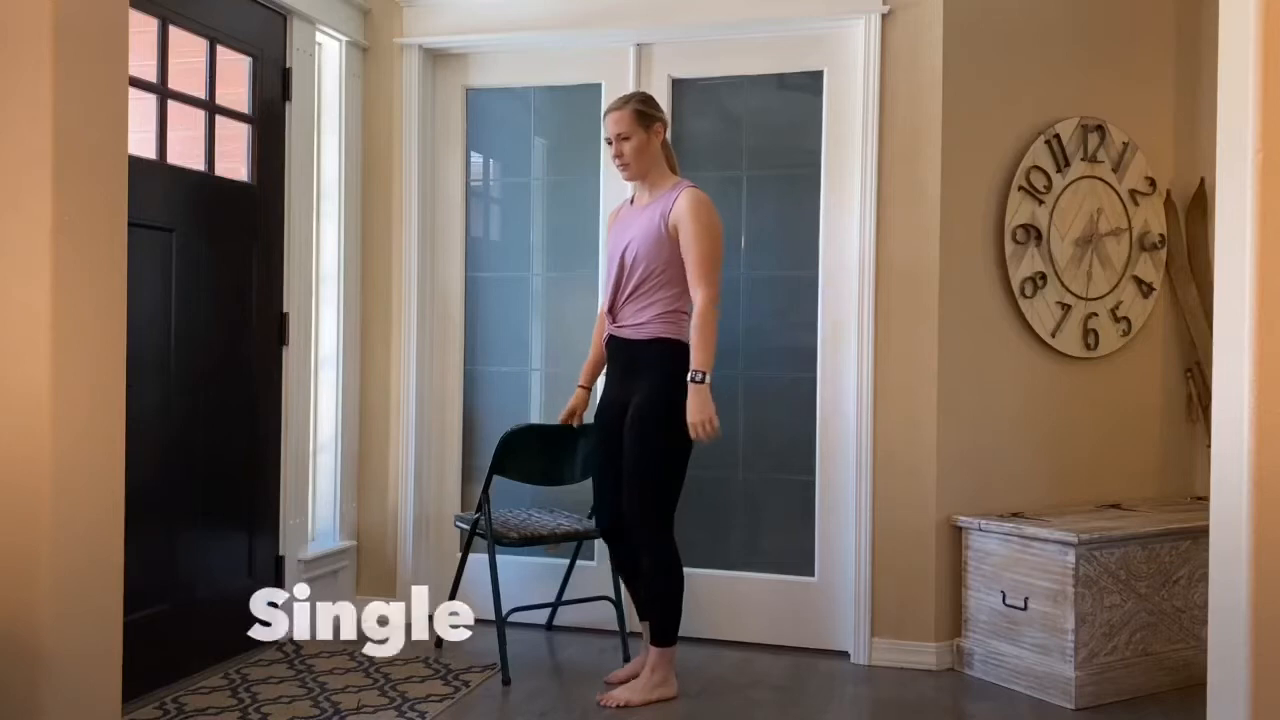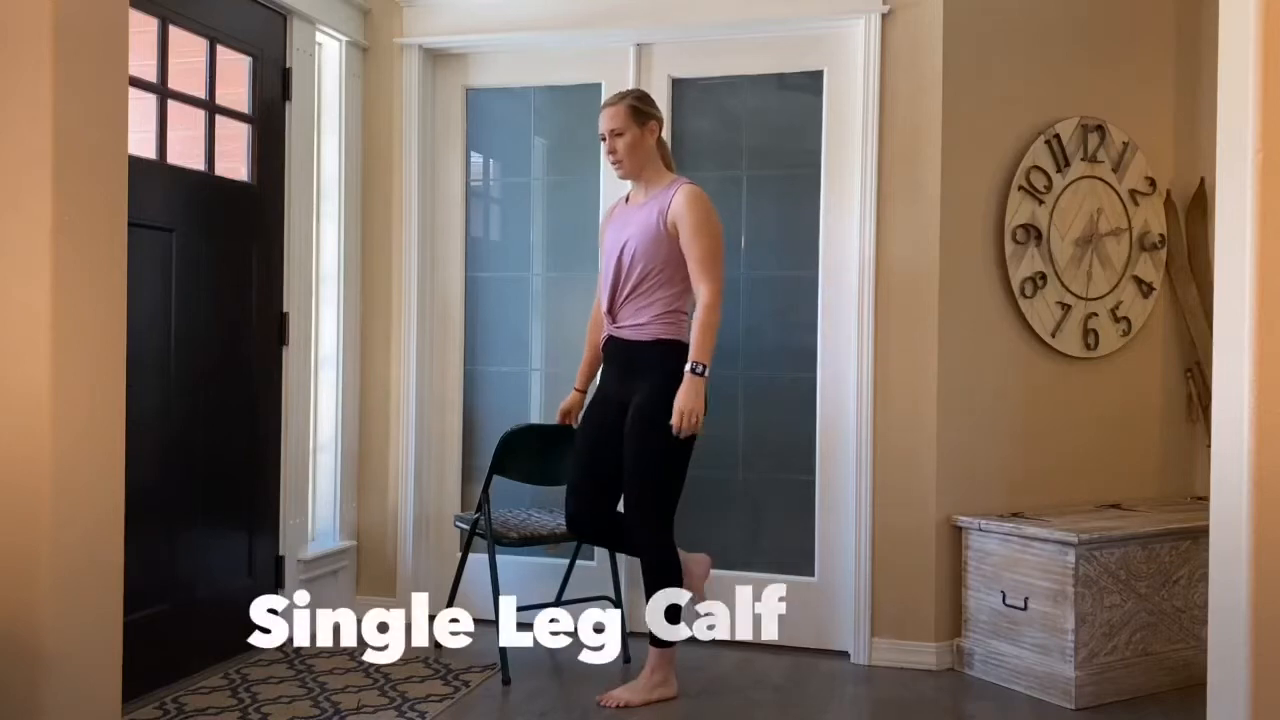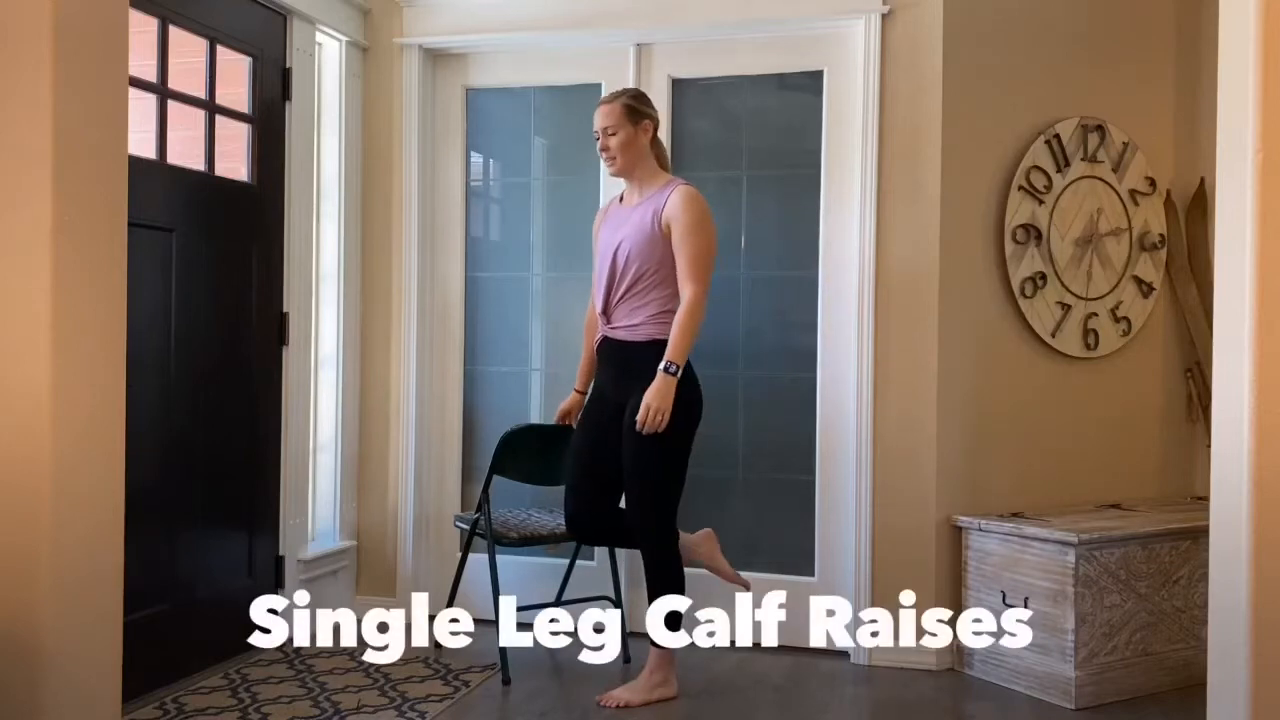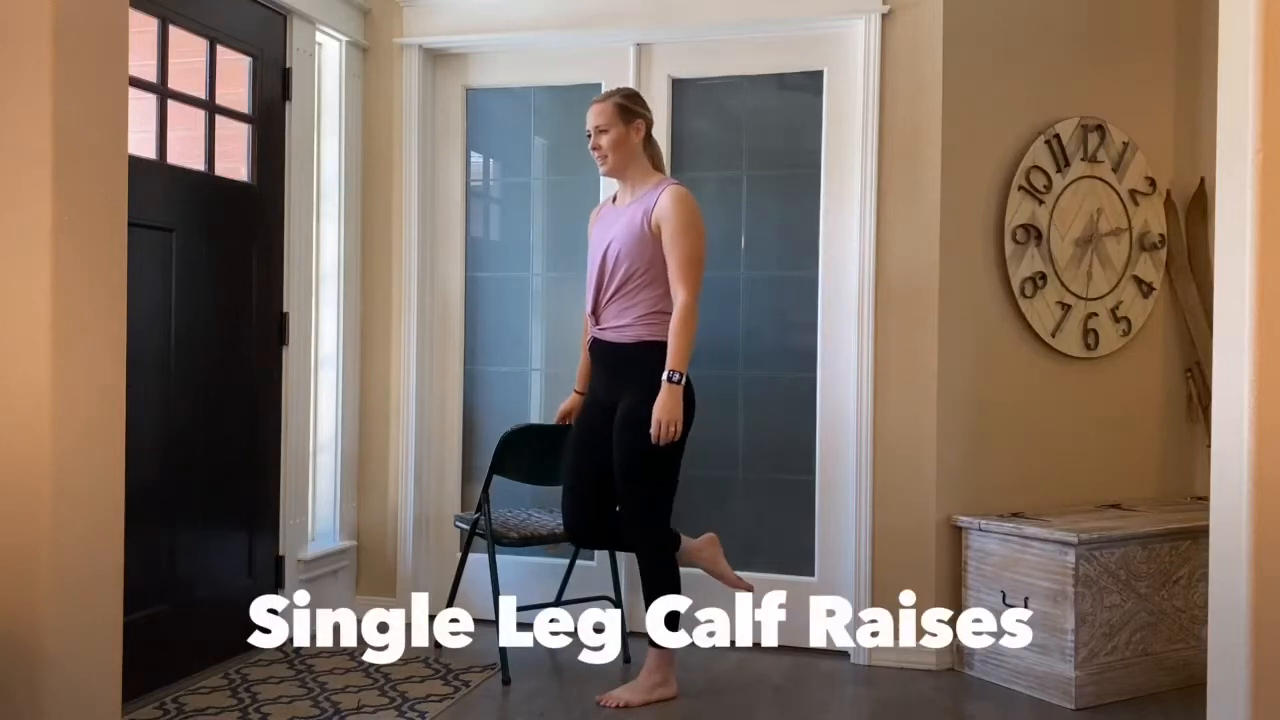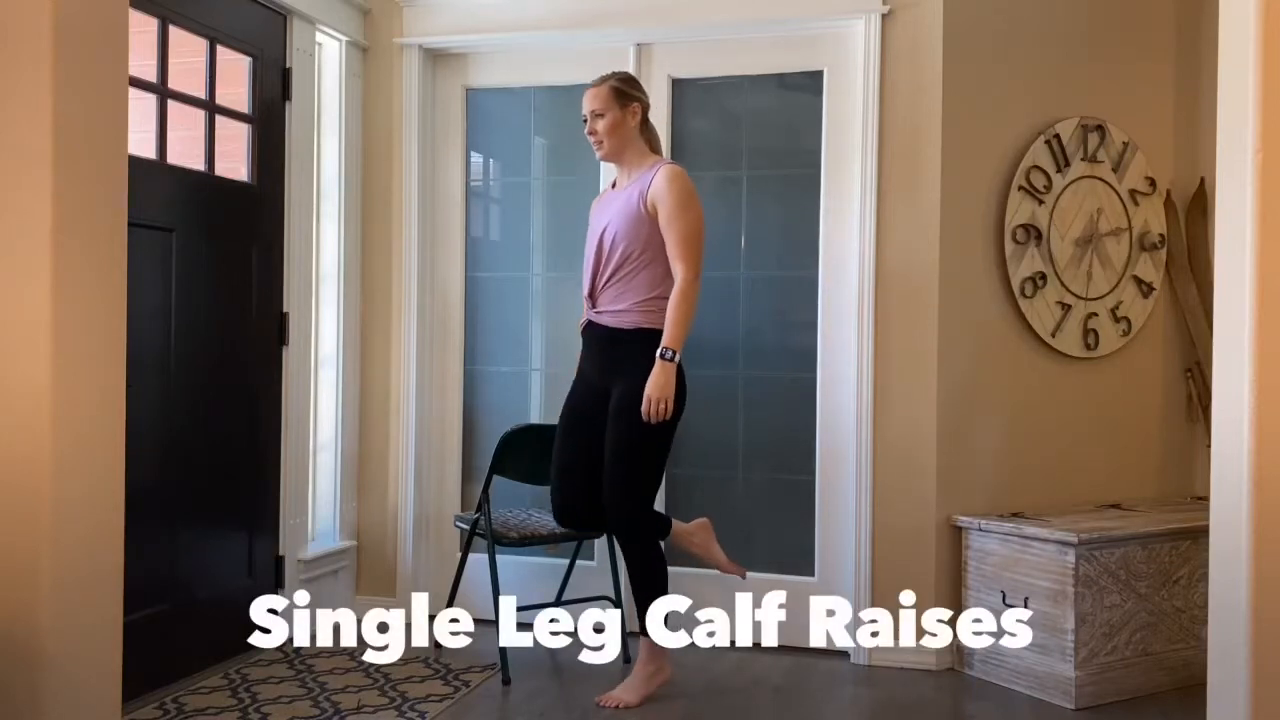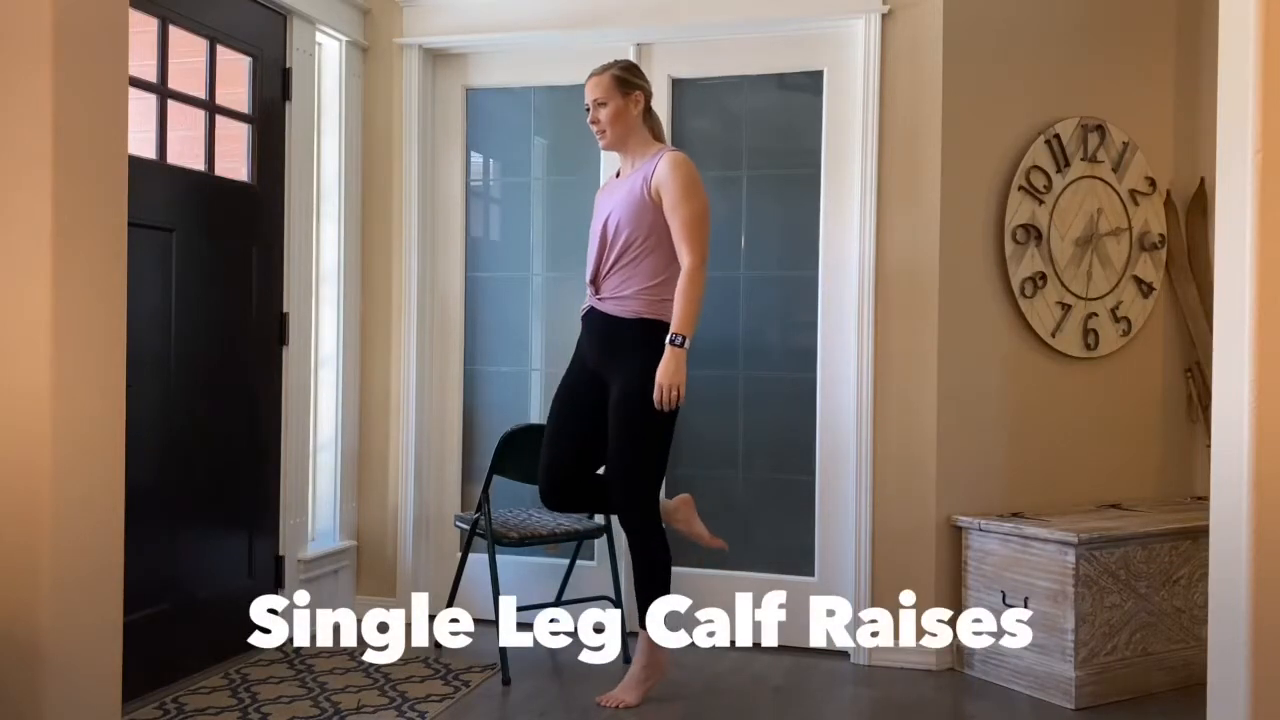
dt=0.3s
person 1, frame 1
left shoulder: (688, 204)
right shoulder: (620, 215)
left elbow: (704, 300)
left wrist: (699, 383)
right wrist: (584, 385)
left hip: (663, 372)
right hip: (621, 374)
left knee: (647, 521)
right knee: (612, 519)
left ankle: (660, 671)
right ankle: (652, 647)
person 1, frame 2
left shoulder: (685, 201)
right shoulder: (614, 214)
left elbow: (708, 296)
left wrist: (695, 378)
right wrist: (580, 386)
left hip: (662, 372)
right hip: (618, 374)
left knee: (648, 520)
right knee: (584, 510)
left ankle: (660, 671)
right ankle: (680, 566)
person 1, frame 3
left shoulder: (682, 202)
right shoulder: (607, 214)
left elbow: (693, 297)
left wrist: (667, 377)
right wrist: (581, 387)
left hip: (657, 375)
right hip: (613, 376)
left knee: (650, 521)
right knee: (584, 514)
left ankle: (661, 672)
right ankle: (692, 546)
person 1, frame 4
left shoulder: (671, 201)
right shoulder: (601, 214)
left elbow: (685, 301)
left wrist: (673, 386)
right wrist: (579, 389)
left hip: (649, 375)
right hip: (607, 377)
left knee: (643, 522)
right knee: (583, 521)
left ankle: (660, 672)
right ankle: (691, 548)
person 1, frame 5
left shoulder: (668, 182)
right shoulder: (603, 199)
left elbow: (685, 280)
left wrist: (666, 364)
right wrist: (588, 370)
left hip: (642, 358)
right hip: (596, 359)
left knee: (624, 511)
right knee: (571, 505)
left ankle: (651, 662)
right ankle: (683, 534)
person 1, frame 6
left shoulder: (670, 169)
right shoulder: (609, 185)
left elbow: (692, 265)
left wrist: (676, 348)
left hip: (641, 344)
right hip: (593, 343)
left knee: (632, 502)
right knee: (559, 484)
left ankle: (650, 654)
right ankle: (671, 510)
